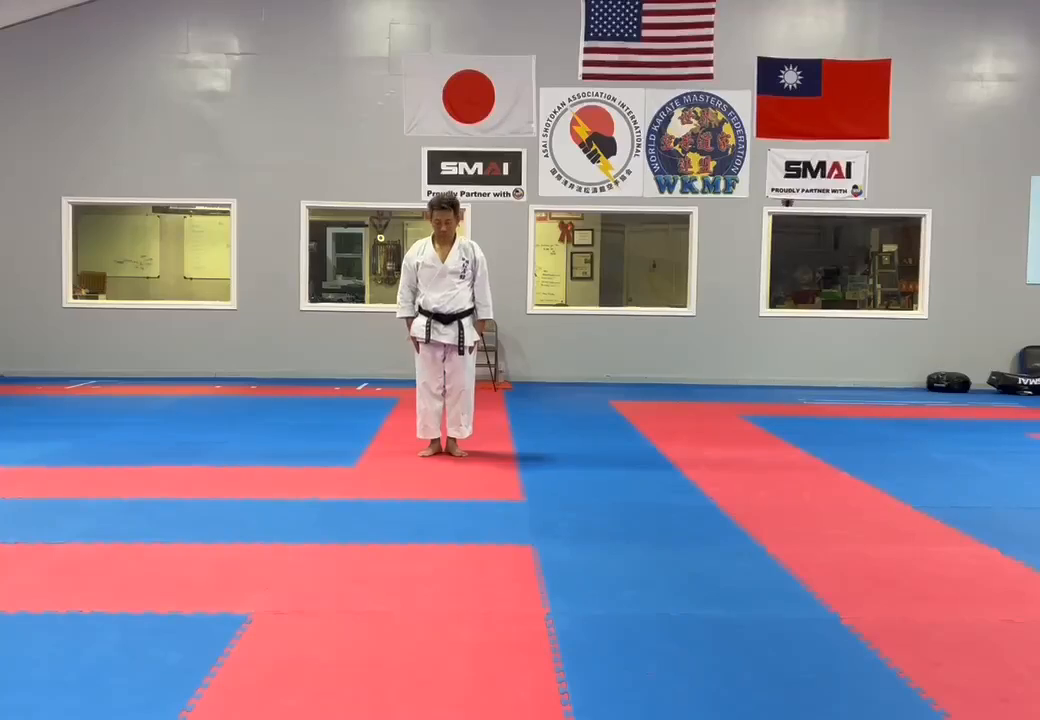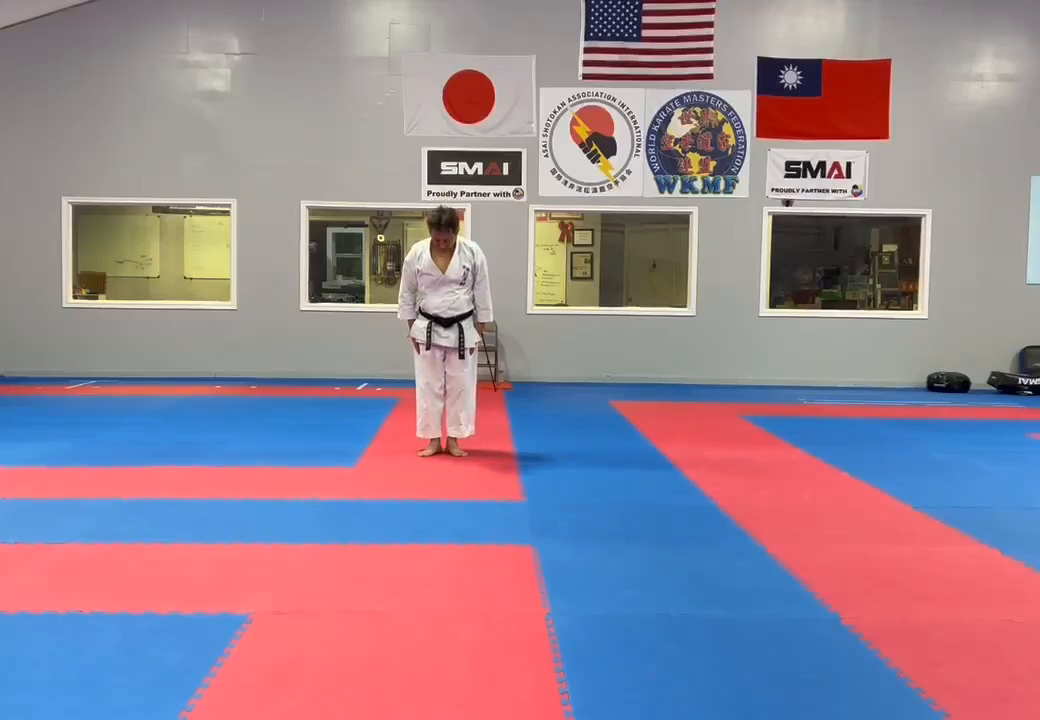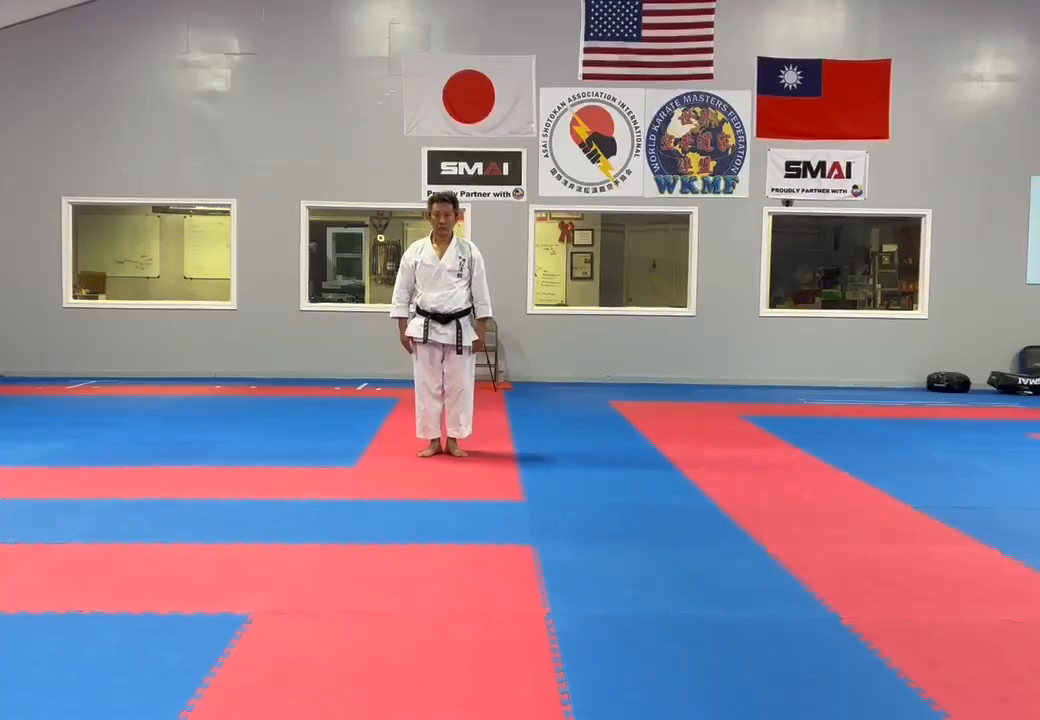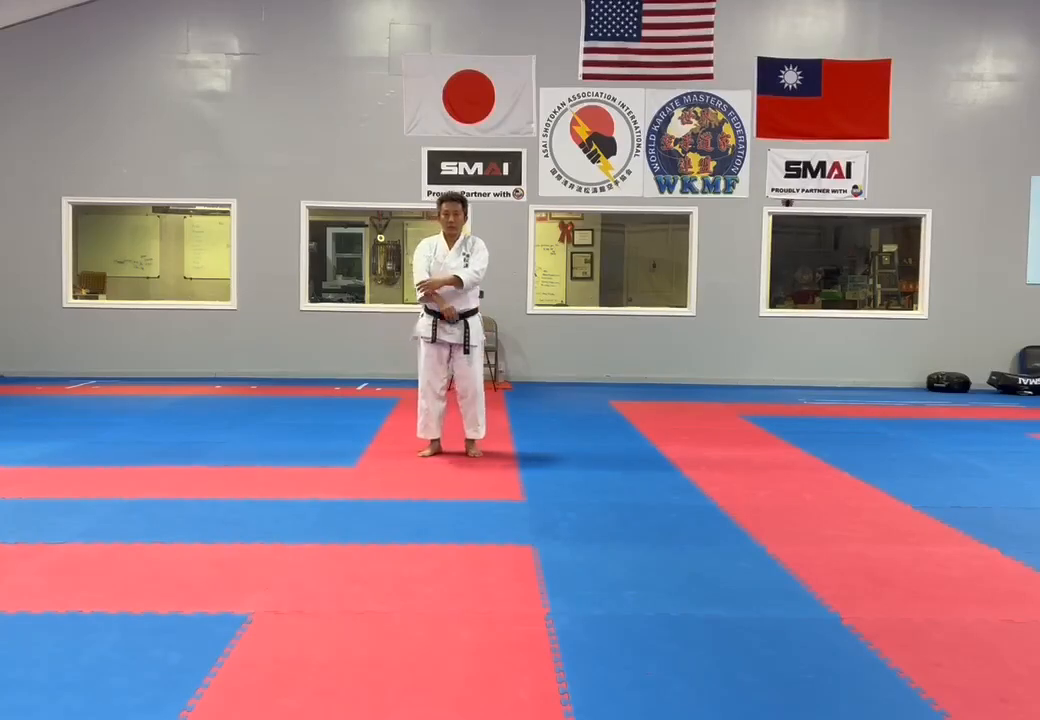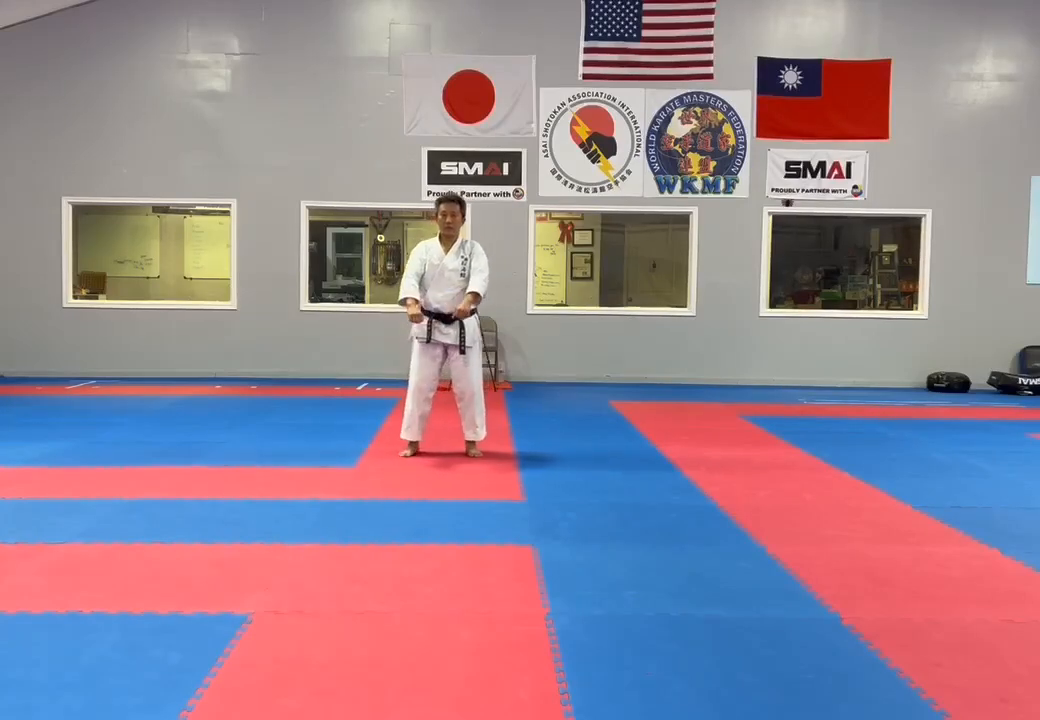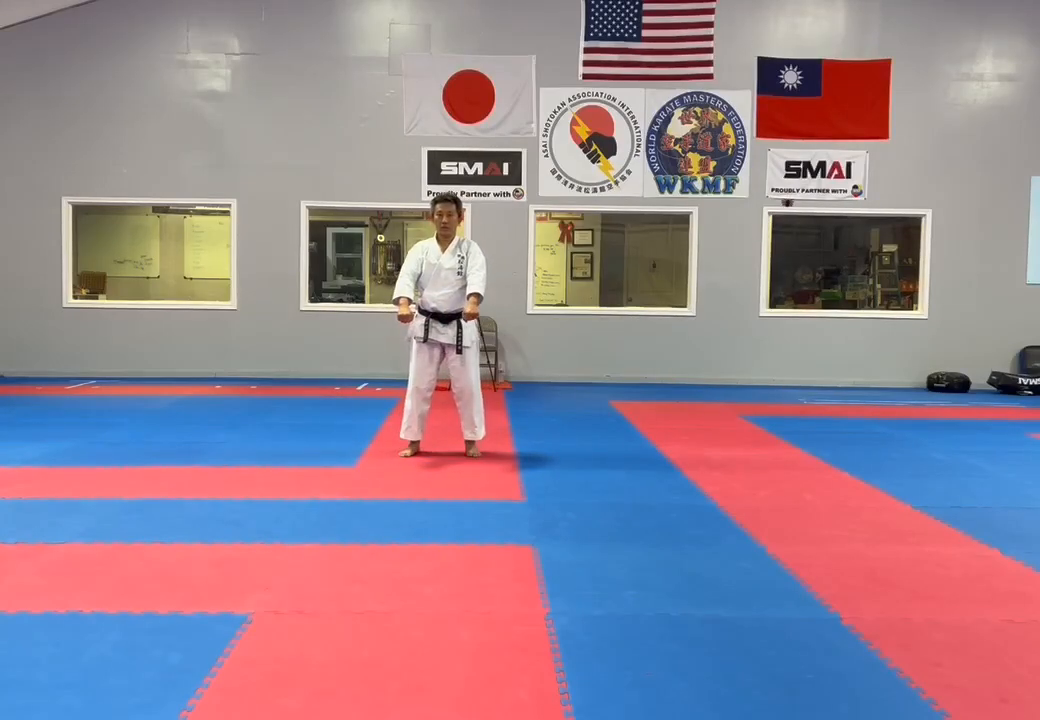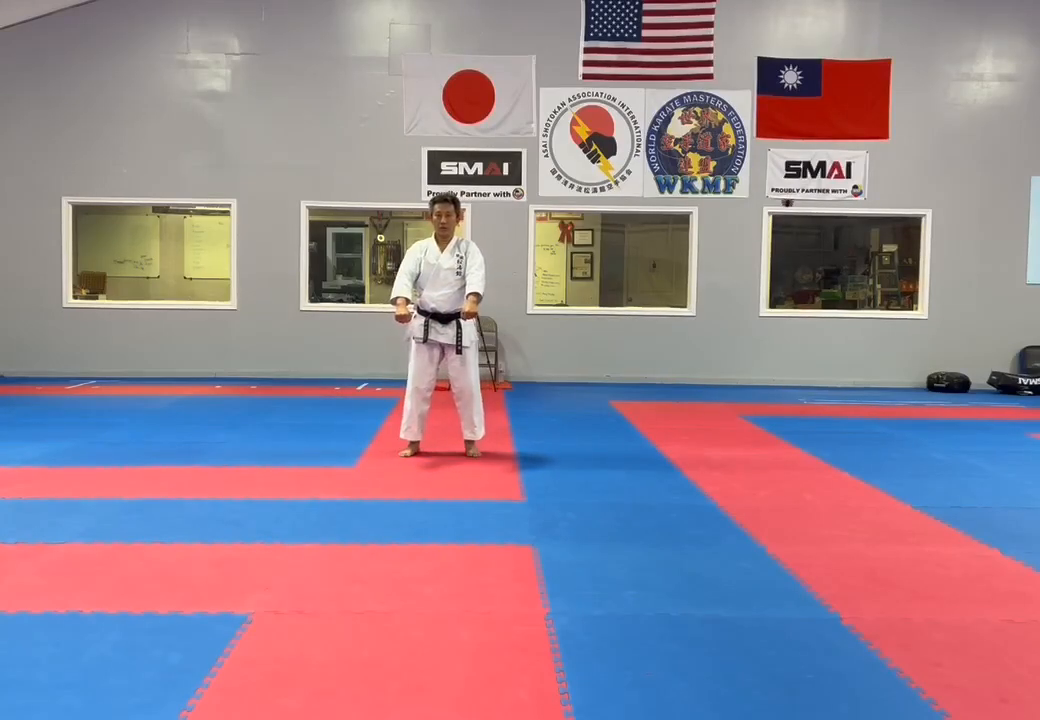
dt=0.7s
person 1, frame 1
left shoulder: (471, 250)
right shoulder: (417, 251)
left elbow: (481, 291)
right elbow: (406, 291)
left wrist: (479, 330)
right wrist: (411, 328)
left hip: (461, 328)
right hip: (427, 328)
left knee: (460, 385)
right knee: (429, 384)
left ankle: (453, 440)
right ankle: (433, 440)
person 1, frame 2
left shoulder: (473, 253)
right shoulder: (416, 254)
left elbow: (482, 294)
right elbow: (407, 294)
left wrist: (479, 330)
right wrist: (412, 329)
left hip: (462, 329)
right hip: (427, 329)
left knee: (461, 385)
right knee: (428, 385)
left ankle: (453, 439)
right ankle: (433, 439)
person 1, frame 3
left shoulder: (469, 251)
right shoulder: (415, 251)
left elbow: (480, 291)
right elbow: (402, 290)
left wrist: (481, 329)
right wrist: (403, 327)
left hip: (460, 327)
right hip: (425, 327)
left knee: (459, 385)
right knee: (427, 385)
left ankle: (454, 440)
right ankle: (433, 440)
person 1, frame 4
left shoulder: (476, 246)
right shoulder: (427, 246)
left elbow: (474, 273)
right elbow: (421, 278)
left wrist: (441, 281)
right wrist: (441, 303)
left hip: (467, 325)
right hip: (434, 324)
left knee: (471, 385)
right knee: (431, 384)
left ankle: (472, 439)
right ankle: (433, 440)
person 1, frame 5
left shoulder: (473, 250)
right shoulder: (423, 249)
left elbow: (479, 279)
right elbow: (410, 279)
left wrist: (468, 302)
right wrist: (412, 305)
left hip: (463, 326)
right hip: (429, 325)
left knee: (469, 386)
right knee: (420, 385)
left ankle: (472, 440)
right ankle: (413, 441)
person 1, frame 6
left shoulder: (470, 249)
right shoulder: (420, 249)
left elbow: (477, 277)
right elbow: (406, 278)
left wrist: (473, 303)
right wrist: (404, 305)
left hip: (460, 326)
right hip: (426, 325)
left knee: (467, 385)
right knee: (419, 385)
left ankle: (471, 440)
right ankle: (413, 441)
person 1, frame 7
left shoulder: (469, 249)
right shoulder: (419, 249)
left elbow: (476, 277)
right elbow: (405, 277)
left wrist: (472, 302)
right wrist: (402, 305)
left hip: (459, 326)
right hip: (425, 325)
left knee: (466, 385)
right knee: (418, 384)
left ankle: (471, 440)
right ankle: (413, 441)
